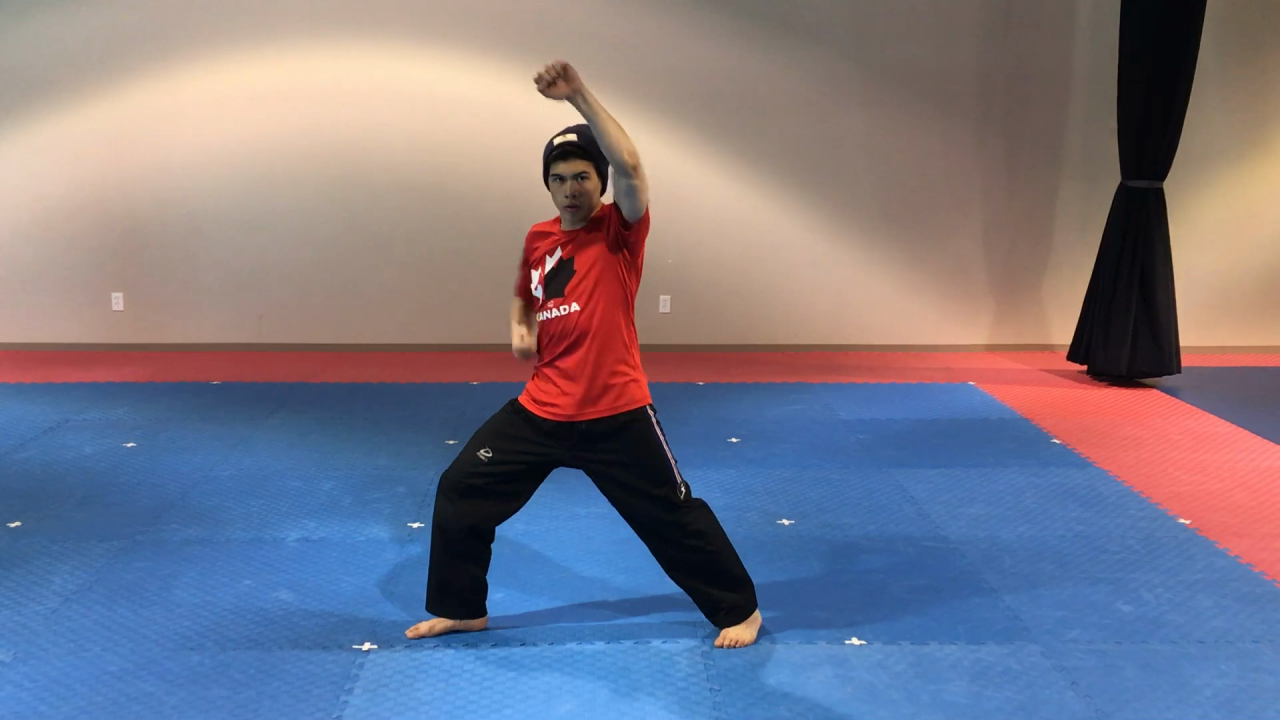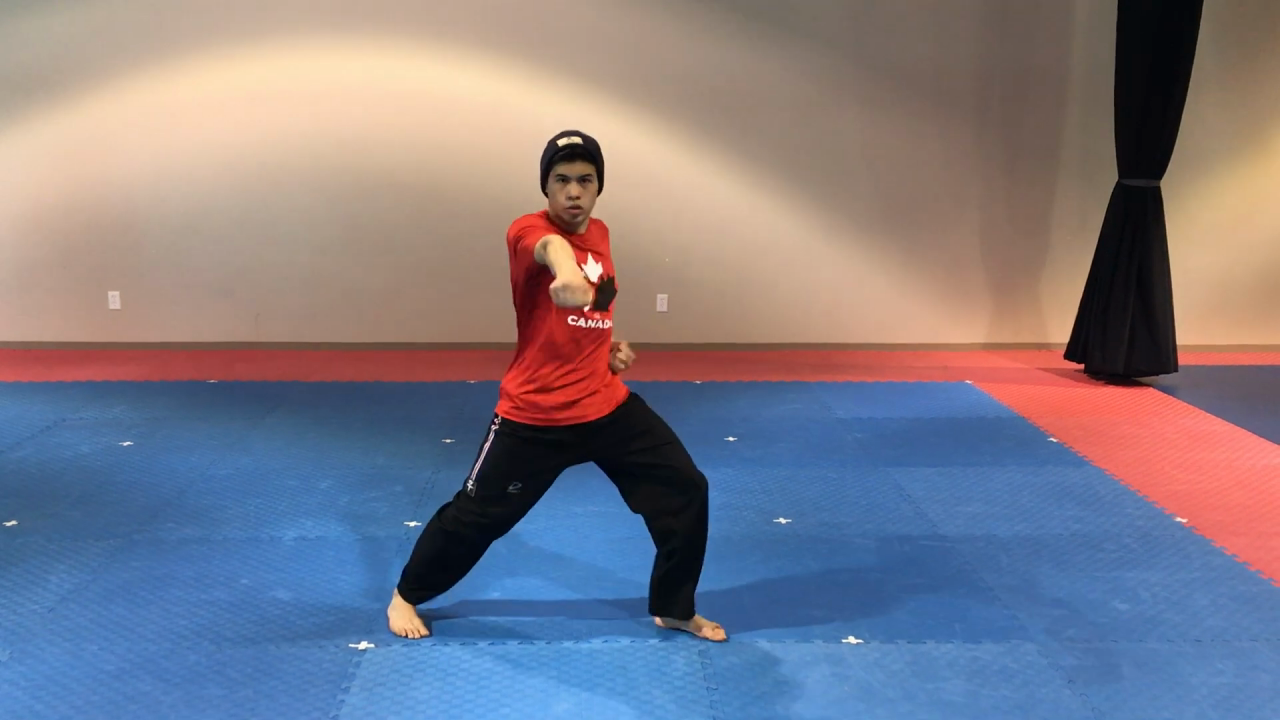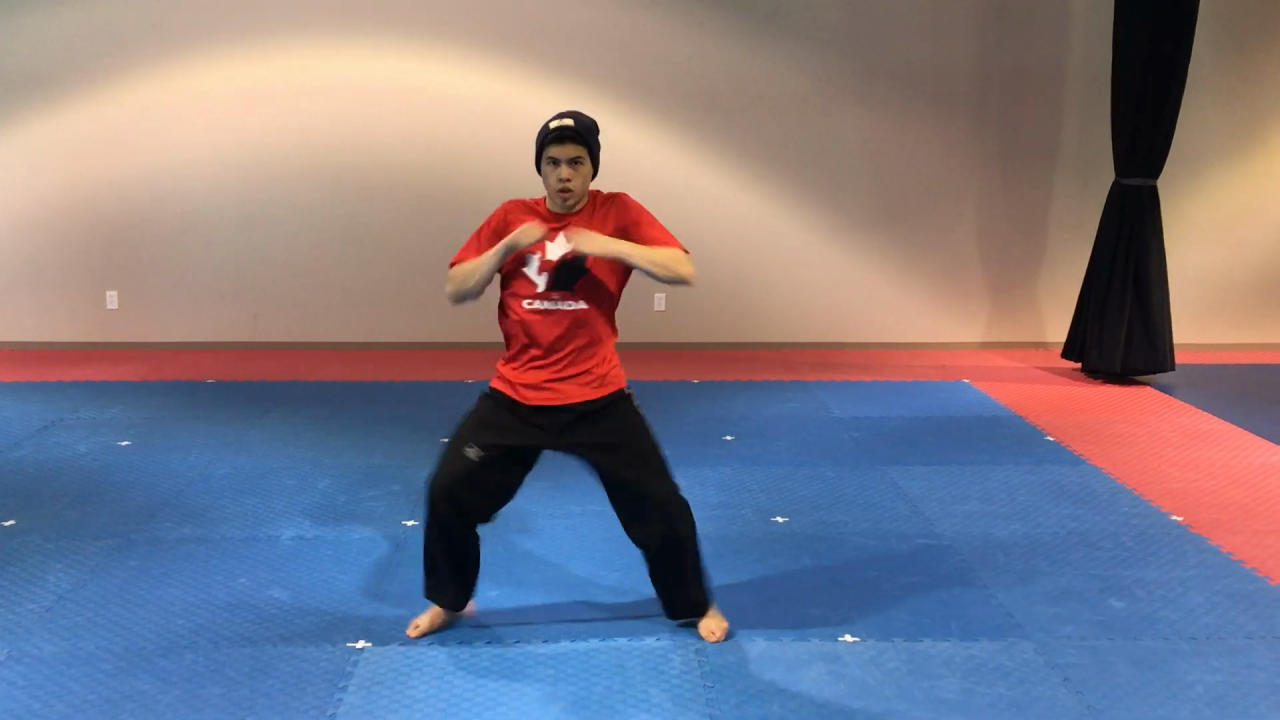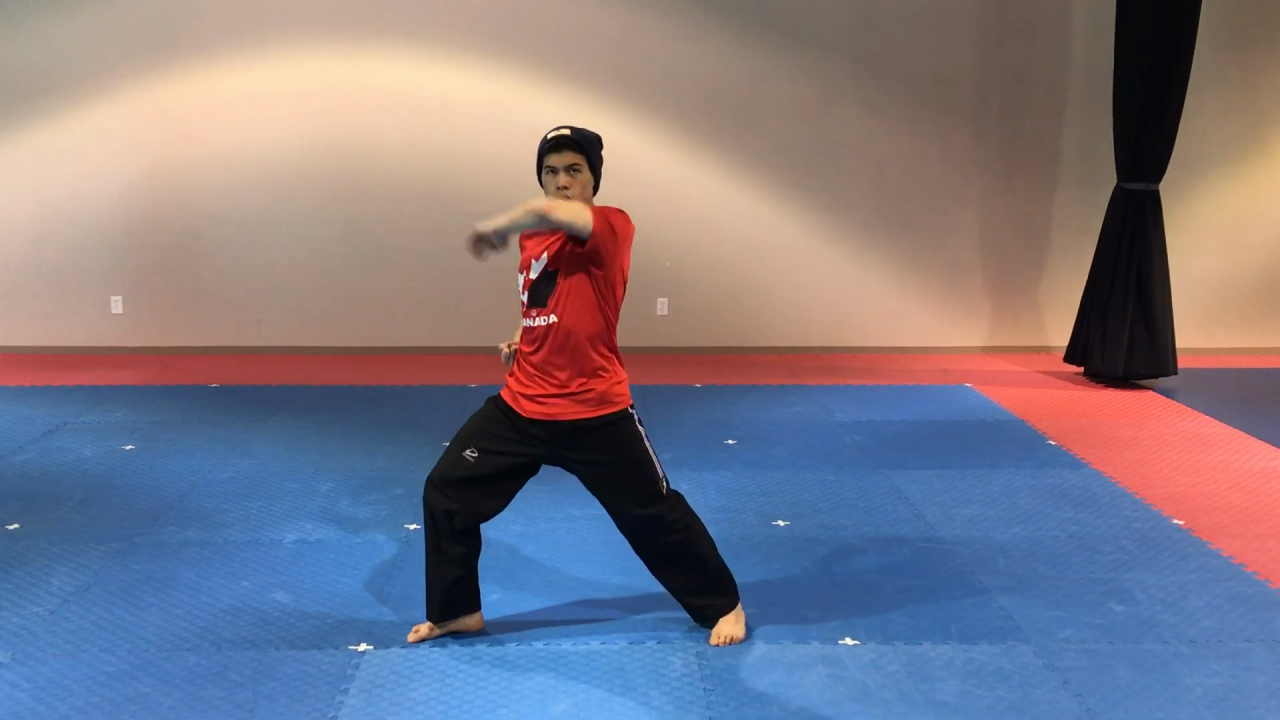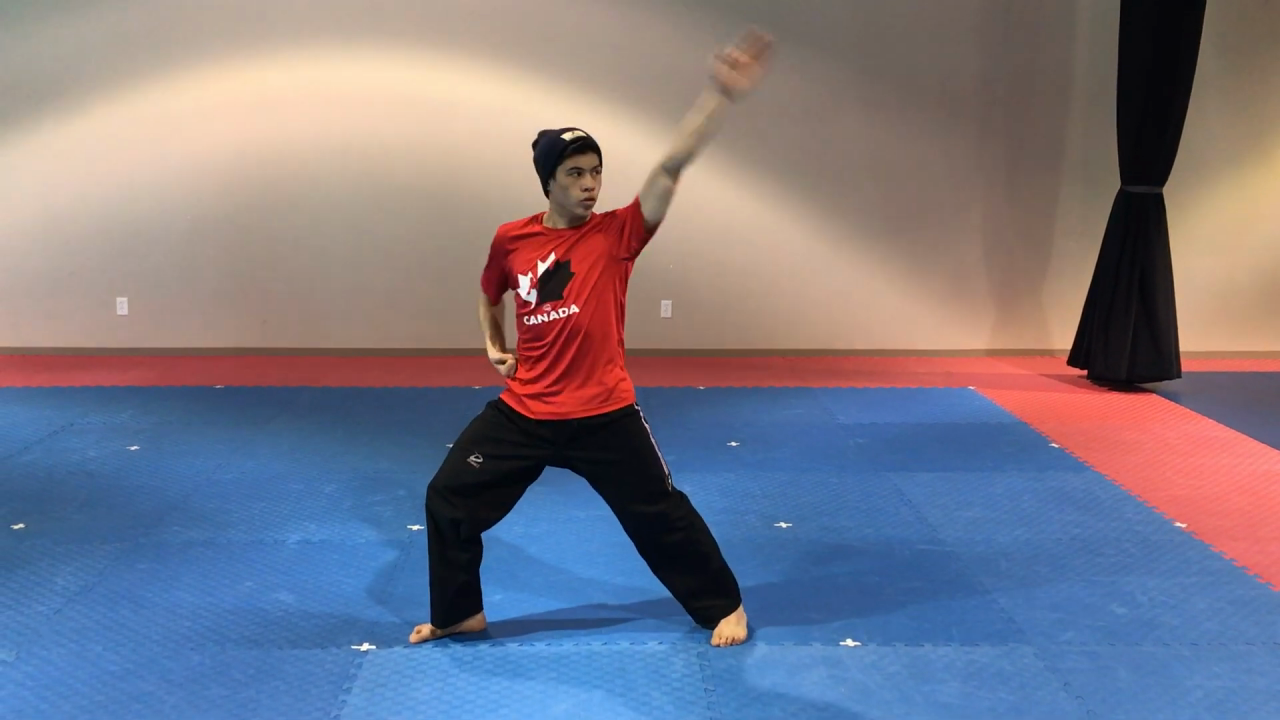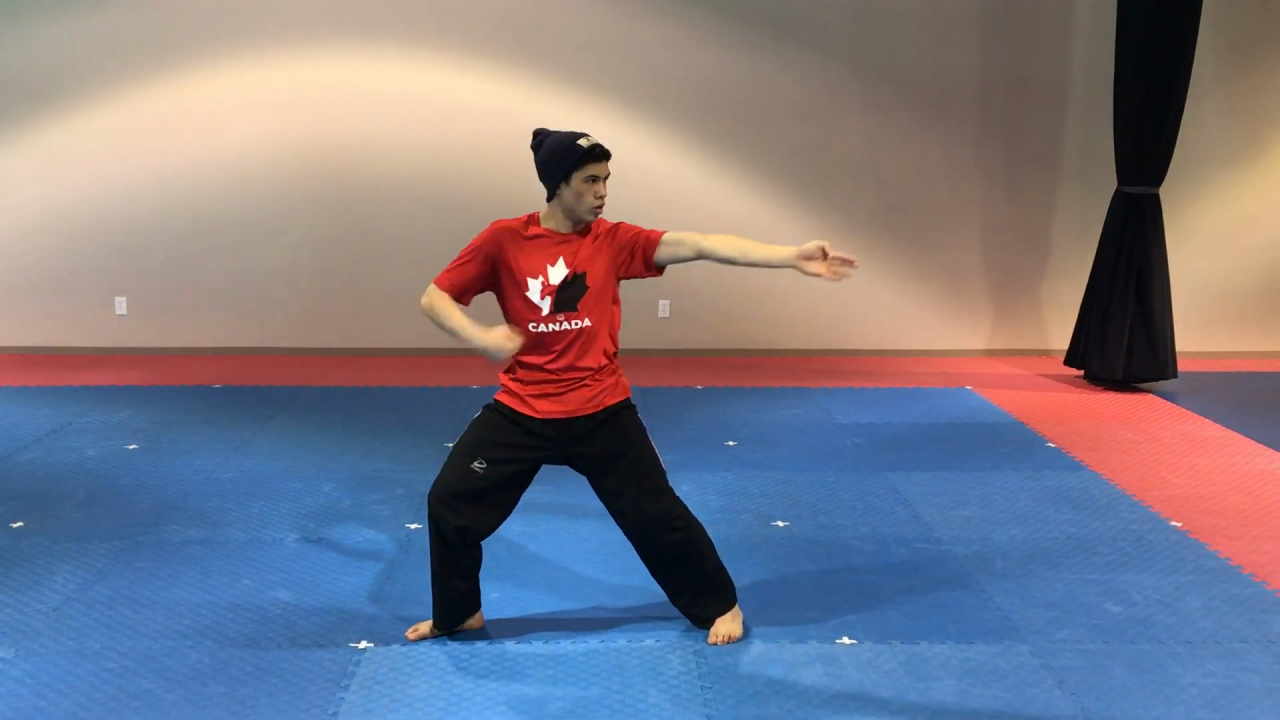
dt=0.4s
person 1, frame 1
left shoulder: (622, 227)
right shoulder: (539, 237)
left elbow: (630, 165)
left wrist: (579, 95)
right wrist: (520, 331)
left hip: (617, 415)
right hip: (538, 410)
left knee: (672, 517)
right knee: (460, 490)
left ankle: (740, 610)
right ankle: (459, 609)
person 1, frame 2
left shoulder: (600, 233)
right shoulder: (528, 229)
right elbow: (553, 247)
left wrist: (616, 344)
right wrist: (566, 270)
left hip: (608, 405)
right hip: (534, 416)
left knee: (685, 489)
right knee: (478, 513)
left ankle: (673, 606)
right ankle: (408, 595)
person 1, frame 3
left shoulder: (619, 211)
right shoulder: (510, 215)
left elbow: (682, 270)
right elbow: (456, 288)
left wrist: (611, 244)
right wrist: (504, 249)
left hip: (596, 398)
right hip: (515, 395)
left knee: (655, 501)
right knee: (452, 492)
left ankle: (693, 606)
right ankle: (448, 600)
person 1, frame 4
left shoulder: (610, 230)
right shoulder: (531, 237)
left elbow: (554, 211)
left wrist: (494, 229)
right wrist: (518, 338)
left hip: (597, 415)
right hip: (520, 407)
left knee: (654, 514)
right knee: (445, 491)
left ankle: (723, 605)
right ankle: (457, 610)
person 1, frame 5
left shoulder: (617, 237)
right shoulder: (511, 239)
left elbow: (670, 169)
right elbow: (492, 295)
left wrist: (721, 92)
right wrist: (495, 346)
left hip: (604, 415)
right hip: (523, 412)
left knee: (659, 513)
right knee: (450, 498)
left ankle: (725, 605)
right ankle: (458, 613)
person 1, frame 6
left shoulder: (615, 239)
right shoulder: (503, 238)
left elbow: (701, 246)
right elbow: (436, 297)
left wrist: (793, 256)
right wrist: (479, 336)
left hip: (602, 410)
right hip: (521, 411)
left knee: (656, 510)
right knee: (450, 502)
left ankle: (719, 605)
right ankle: (453, 614)
